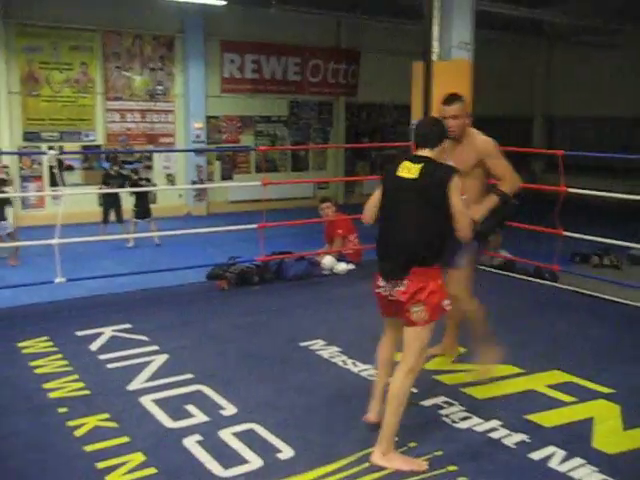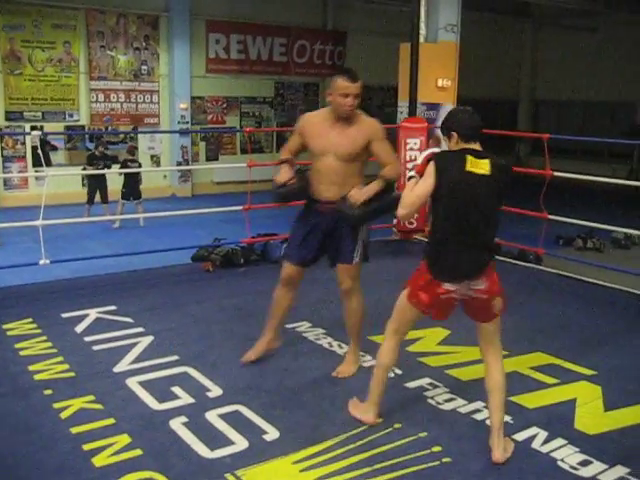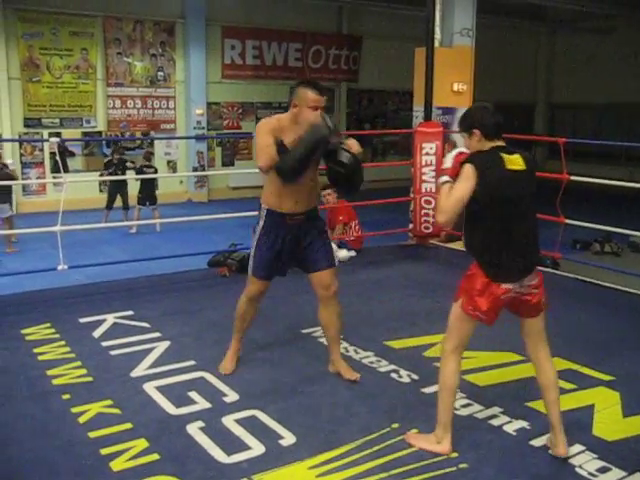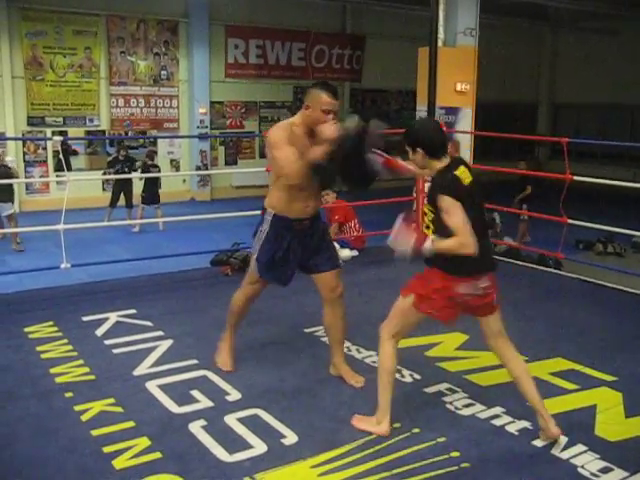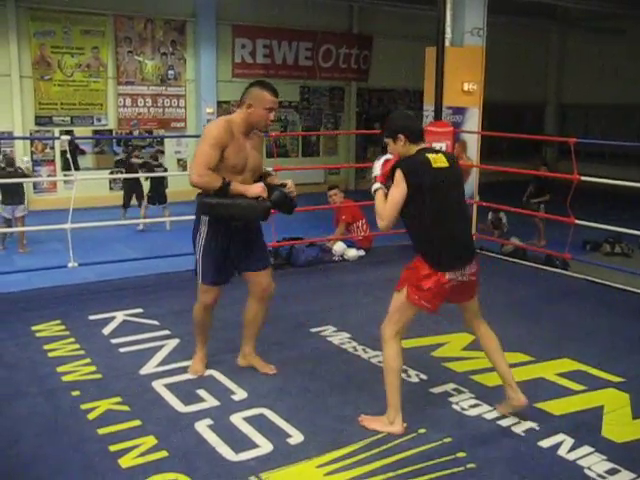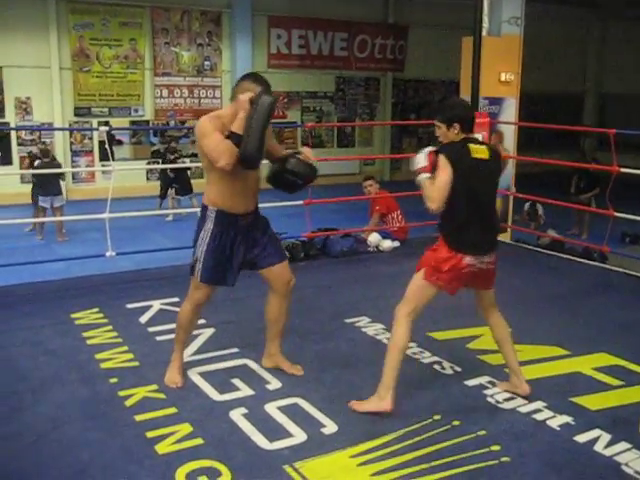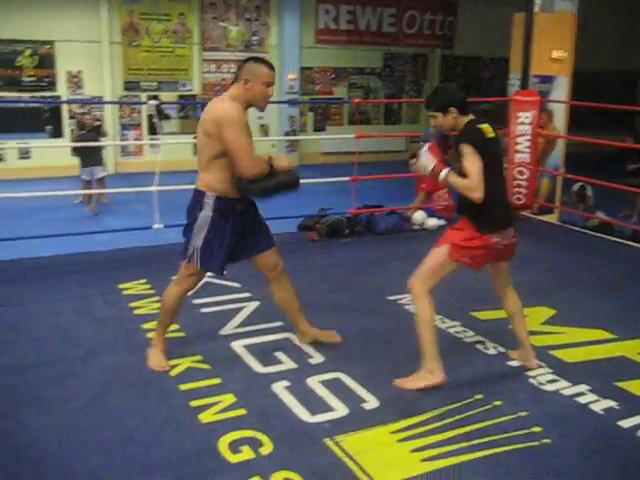
dt=0.7s
person 1, frame 1
left shoulder: (392, 170)
right shoulder: (447, 176)
left elbow: (368, 216)
right elbow: (465, 233)
left hip: (388, 272)
right hip: (422, 275)
left knee: (391, 335)
right knee: (411, 362)
left ankle: (376, 407)
right ankle: (384, 448)
person 1, frame 2
left shoulder: (441, 163)
right shoulder: (502, 171)
left elbow: (403, 211)
left wrist: (417, 175)
left hip: (439, 271)
right hip: (480, 273)
left knee: (394, 333)
right knee: (492, 351)
left ankle: (370, 407)
right ankle: (498, 441)
person 1, frame 3
left shoulder: (476, 164)
right shoulder: (525, 163)
left elbow: (444, 217)
left wrist: (447, 176)
left hip: (489, 275)
right hip: (527, 273)
left knee: (451, 350)
right knee: (540, 351)
left ankle: (441, 436)
right ankle: (558, 438)
person 1, frame 4
left shoulder: (442, 188)
right shoulder: (458, 167)
left elbow: (468, 245)
left wrist: (423, 243)
left hip: (447, 276)
right hip: (481, 276)
left knee: (388, 334)
right knee: (502, 344)
left ankle: (381, 418)
right ankle: (546, 420)
person 1, frame 5
left shoulder: (406, 167)
right shoulder: (450, 162)
left elbow: (385, 221)
left wrist: (380, 181)
left hip: (432, 266)
right hip: (465, 262)
left knee: (390, 334)
right knee: (477, 323)
left ankle: (393, 418)
right ankle: (513, 392)
person 1, frame 6
left shoulder: (450, 153)
right shoulder: (492, 155)
left elbow: (435, 204)
left wrist: (423, 171)
left hip: (453, 250)
right hip: (485, 251)
left knee: (403, 313)
right knee: (490, 311)
left ankle: (383, 396)
right ankle: (518, 380)
person 1, frame 7
left shoulder: (469, 139)
right shoulder: (484, 130)
left elbow: (476, 192)
left wrist: (439, 170)
right wrist: (442, 167)
left hip: (476, 228)
right hip: (500, 227)
left knee: (418, 285)
right knee: (503, 286)
left ankle: (432, 369)
right ankle: (527, 352)
person 2, frame 1
left shoulder: (484, 145)
right shoulder: (443, 144)
left elbow: (515, 182)
left wrist: (487, 207)
left hip: (471, 224)
left knee: (459, 291)
right knee: (452, 286)
left ankle: (488, 345)
right ankle: (450, 342)
person 2, frame 2
left shoulder: (369, 127)
right shoulder: (308, 122)
left elbow: (393, 167)
right elbow: (287, 151)
left wrist: (371, 188)
right wrist: (284, 168)
left hip: (347, 213)
right hip: (313, 209)
left knee: (348, 285)
right knee: (288, 277)
left ankle: (354, 351)
right ankle: (269, 337)
person 2, frame 3
left shoulder: (322, 130)
right shoulder: (270, 126)
left elbow: (341, 167)
right elbow: (265, 163)
left wrist: (349, 151)
right wrist: (299, 133)
left hip: (309, 221)
right hip: (274, 222)
left knee: (328, 290)
right knee: (254, 291)
left ankle: (336, 359)
right ankle: (235, 348)
person 2, frame 4
left shoulder: (329, 133)
right shoulder: (280, 133)
right elbow: (294, 177)
right wrist: (323, 146)
left hip: (313, 224)
right hip: (279, 223)
left knee: (334, 292)
right knee: (251, 288)
left ankle: (338, 362)
right ankle: (227, 340)
person 2, frame 5
left shoulder: (257, 138)
right shoulder: (218, 130)
right elbow: (197, 176)
left wrist: (280, 184)
right wrist: (243, 188)
left hip: (245, 222)
right hip: (214, 222)
left knee: (263, 289)
right knee: (208, 297)
left ankle: (247, 353)
right ankle: (200, 349)
person 2, frame 6
left shoulder: (260, 128)
right shoulder: (209, 124)
left elbow: (278, 157)
right elbow: (224, 160)
left wrist: (298, 156)
right wrist: (242, 117)
left hip: (253, 219)
right hip: (219, 220)
left knee: (284, 282)
right knee: (199, 296)
left ankle: (272, 353)
right ankle: (177, 359)
person 2, frame 7
left shoulder: (234, 109)
right shoulder: (227, 110)
right elbow: (248, 169)
left wrist: (270, 166)
right wrist: (278, 166)
left hip: (239, 204)
right hip: (213, 206)
left knee: (274, 268)
right knee: (188, 279)
left ankle: (303, 329)
right ankle: (159, 342)
